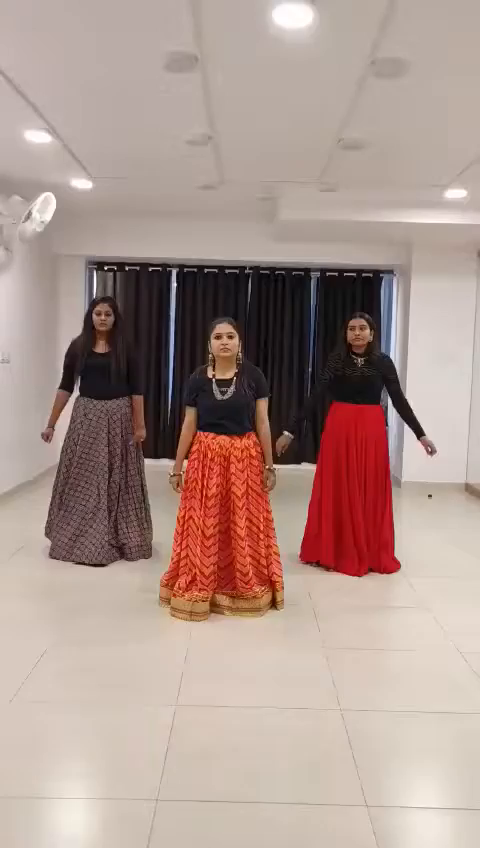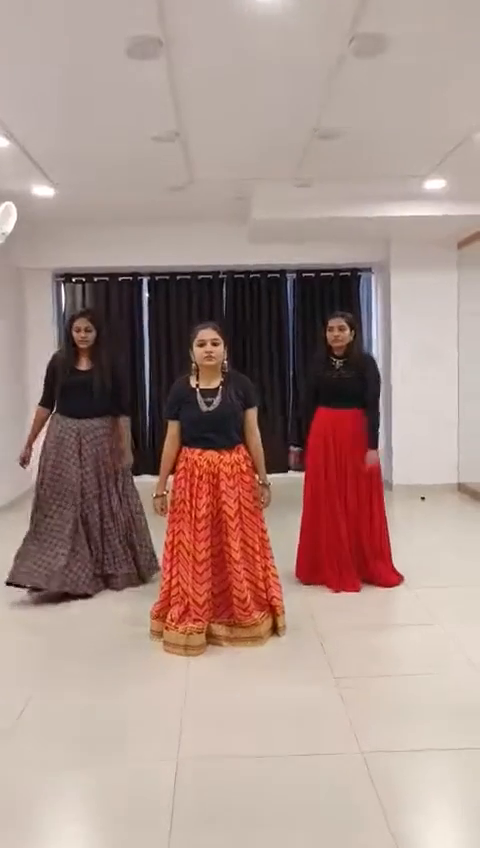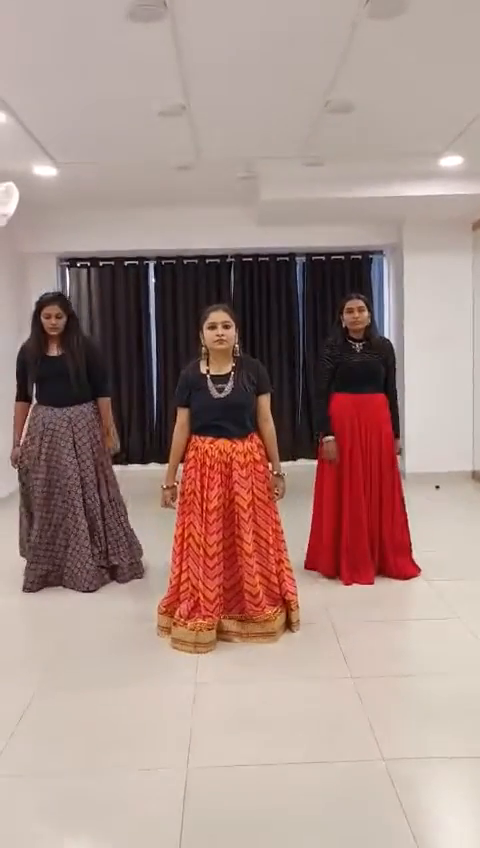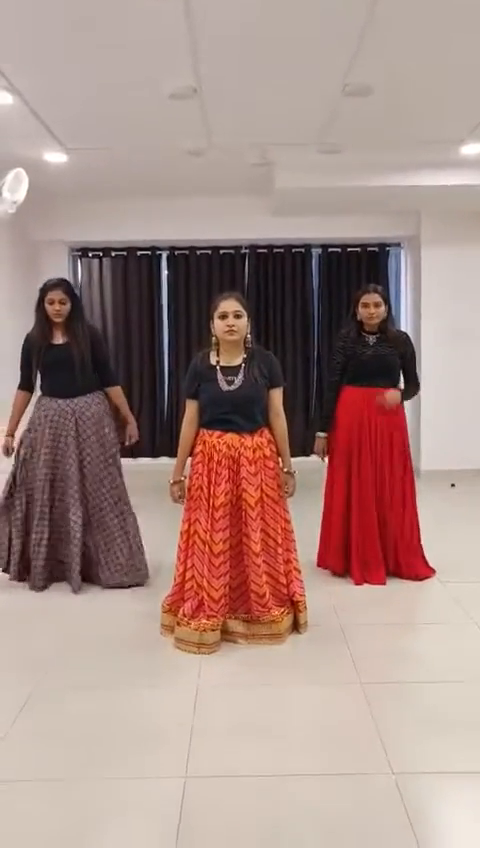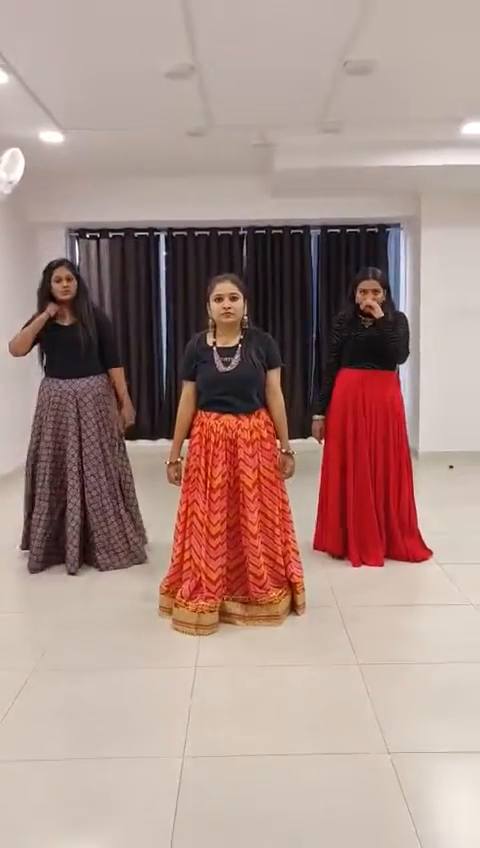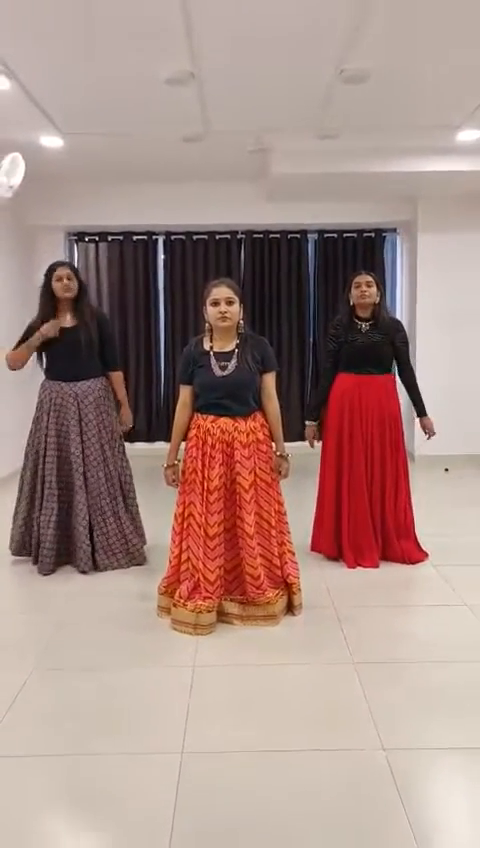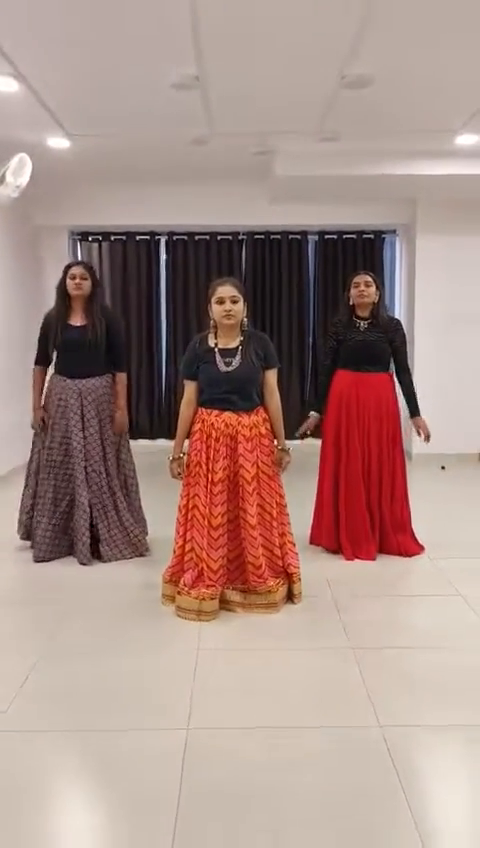
dt=0.7s
person 1, frame 1
left shoulder: (253, 376)
right shoulder: (198, 379)
left elbow: (262, 422)
right elbow: (189, 425)
left wrist: (269, 465)
right wrist: (177, 467)
left hip: (244, 458)
right hip: (207, 458)
left knee: (244, 524)
right knee: (204, 524)
left ankle: (243, 587)
right ankle: (199, 587)
person 1, frame 2
left shoulder: (240, 385)
right shoulder: (181, 389)
left elbow: (252, 434)
right elbow: (172, 440)
left wrist: (263, 480)
right wrist: (160, 487)
left hip: (235, 474)
right hip: (193, 476)
left knee: (237, 546)
right knee: (194, 548)
left ankle: (241, 614)
right ankle: (192, 618)
person 1, frame 3
left shoulder: (253, 370)
right shoulder: (190, 375)
left elbow: (265, 421)
right elbow: (181, 428)
left wrist: (276, 469)
right wrist: (169, 478)
left hip: (247, 463)
right hip: (203, 466)
left knee: (250, 539)
right knee: (204, 541)
left ankle: (253, 609)
right ankle: (202, 613)
person 1, frame 4
left shoulder: (265, 362)
right shoulder: (200, 366)
left elbow: (277, 416)
right elbow: (190, 421)
left wrist: (287, 466)
right wrist: (177, 473)
left hip: (257, 459)
right hip: (212, 460)
left knee: (258, 537)
right knee: (212, 539)
left ankle: (261, 611)
right ankle: (208, 613)
person 1, frame 5
left shoulder: (262, 343)
right shoulder: (197, 347)
left elbow: (275, 396)
right elbow: (187, 402)
left wrist: (286, 447)
right wrist: (174, 454)
left hip: (255, 440)
right hip: (210, 442)
left knee: (257, 519)
right knee: (209, 521)
left ankle: (259, 591)
right ankle: (206, 593)
person 1, frame 6
left shoulder: (258, 347)
right shoulder: (193, 352)
left elbow: (270, 400)
right elbow: (184, 406)
left wrist: (281, 450)
right wrist: (171, 458)
left hip: (250, 443)
right hip: (206, 444)
left knee: (252, 521)
right knee: (206, 522)
left ankle: (256, 592)
right ankle: (203, 594)
person 1, frame 7
left shoulder: (260, 344)
right shoulder: (198, 347)
left elbow: (272, 396)
right elbow: (189, 401)
left wrist: (282, 443)
right wrist: (176, 450)
left hip: (253, 437)
right hip: (210, 438)
left knee: (255, 511)
right knee: (209, 513)
left ankle: (256, 580)
right ankle: (206, 582)
person 2, frame 1
left shoulder: (125, 348)
right shoulder: (78, 347)
left elbow: (136, 389)
right elbow: (66, 386)
left wrist: (140, 424)
right wrist: (51, 423)
left hip: (119, 417)
right hip: (87, 417)
left knee: (119, 480)
right knee: (83, 479)
left ankle: (123, 539)
right ankle: (78, 539)
person 2, frame 2
left shoulder: (108, 365)
right shoulder: (59, 362)
left elbow: (121, 410)
right elbow: (46, 404)
left wrist: (125, 449)
right wrist: (29, 444)
left hip: (99, 438)
right hip: (63, 438)
left knee: (103, 505)
right knee: (59, 507)
left ankle: (111, 567)
right ankle: (54, 572)
person 2, frame 3
left shoulder: (83, 347)
right shoulder: (29, 351)
left elbow: (101, 391)
right elbow: (23, 397)
left wrist: (110, 432)
right wrist: (17, 441)
left hip: (83, 426)
right hip: (46, 429)
left knee: (92, 496)
right knee: (49, 500)
left ankle: (94, 565)
right ankle: (49, 567)
person 2, frame 4
left shoulder: (88, 335)
right shoulder: (34, 340)
left elbow: (108, 380)
right elbow: (25, 386)
left wrist: (130, 418)
left hip: (90, 416)
right hip: (50, 419)
left knee: (96, 491)
right knee: (50, 493)
left ankle: (101, 563)
right ankle: (50, 563)
person 2, frame 5
left shoulder: (94, 317)
right shoulder: (41, 321)
left elbow: (113, 362)
right elbow: (16, 349)
left wrist: (126, 403)
right wrist: (44, 316)
left hip: (93, 399)
right hip: (55, 401)
left knee: (98, 471)
right knee: (55, 472)
left ankle: (105, 543)
right ankle: (54, 543)
person 2, frame 6
left shoulder: (96, 319)
right shoulder: (42, 325)
left elbow: (113, 365)
right elbow: (13, 361)
left wrist: (124, 405)
right wrist: (39, 336)
left hip: (94, 401)
right hip: (56, 402)
left knee: (98, 473)
right knee: (56, 475)
left ankle: (106, 544)
right ankle: (53, 544)
person 2, frame 7
left shoulder: (105, 318)
right shoulder: (53, 318)
left elbow: (120, 365)
right elbow: (41, 362)
left wrist: (122, 407)
right wrist: (36, 403)
left hip: (99, 397)
right hip: (62, 398)
left knee: (102, 469)
right knee: (59, 468)
left ankle: (111, 536)
right ankle: (56, 536)
person 3, frame 1
left shoulder: (383, 362)
right shoulder: (336, 360)
left elbow: (398, 399)
right elbow: (317, 395)
left wrist: (420, 433)
right wrist: (291, 429)
left hip: (371, 429)
right hip: (339, 428)
left knee: (371, 492)
right knee: (335, 490)
left ankle: (372, 554)
right ankle: (335, 552)
person 3, frame 2
left shoulder: (365, 363)
right shoulder: (319, 364)
left elbow: (373, 406)
right elbow: (309, 405)
left wrist: (372, 447)
left hip: (357, 435)
right hip: (323, 435)
left knee: (360, 503)
right knee: (325, 503)
left ankle: (370, 566)
right ankle: (327, 566)
person 3, frame 3
left shoulder: (383, 347)
right shoulder: (332, 348)
left elbow: (391, 391)
right elbow: (322, 393)
left wrist: (397, 433)
right wrist: (327, 435)
left hip: (376, 422)
right hip: (341, 422)
left knee: (380, 491)
right knee: (342, 492)
left ankle: (387, 558)
right ankle: (344, 559)
person 3, frame 4
left shoulder: (400, 340)
right shoulder: (346, 340)
left elbow: (414, 383)
right elbow: (333, 385)
left wrist: (400, 394)
right wrist: (323, 430)
left hip: (388, 420)
right hip: (351, 418)
left knee: (391, 490)
right knee: (352, 489)
left ankle: (398, 558)
right ankle: (354, 558)
person 3, frame 5
left shoulder: (396, 320)
right shoulder: (343, 321)
left elbow: (400, 356)
right elbow: (331, 367)
left wrist: (380, 318)
right wrist: (319, 411)
left hip: (384, 400)
right hip: (348, 399)
left knee: (387, 472)
right knee: (349, 471)
left ankle: (394, 539)
right ankle: (350, 539)
person 3, frame 6
left shoulder: (393, 327)
right shoulder: (339, 327)
left elbow: (406, 370)
right elbow: (327, 372)
left wrist: (422, 413)
right wrist: (313, 417)
left hip: (382, 403)
right hip: (345, 403)
left knee: (385, 473)
right knee: (347, 473)
left ankle: (391, 542)
right ankle: (349, 542)
person 3, frame 7
left shoulder: (391, 326)
right shoulder: (339, 325)
left elbow: (402, 369)
right elbow: (327, 369)
left wrist: (415, 413)
right wrist: (315, 411)
left hip: (381, 401)
right hip: (344, 400)
left knee: (382, 468)
right knee: (345, 468)
left ankle: (388, 536)
right ankle: (348, 535)
